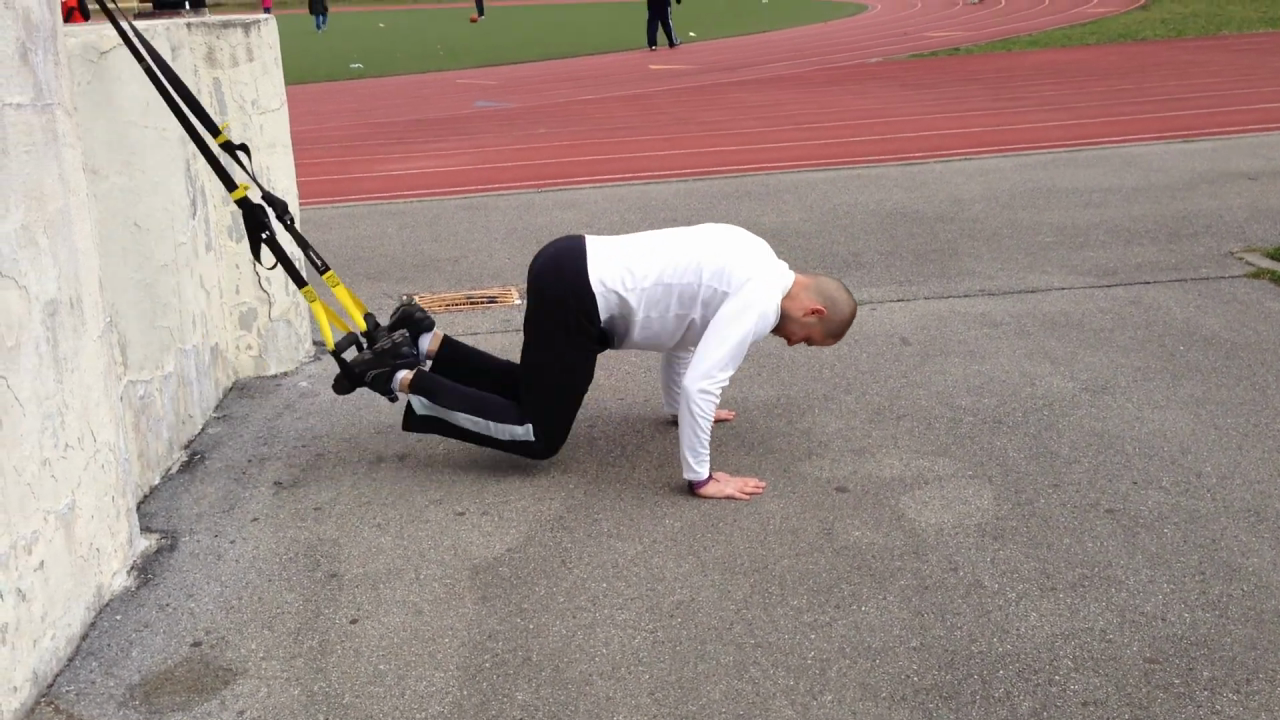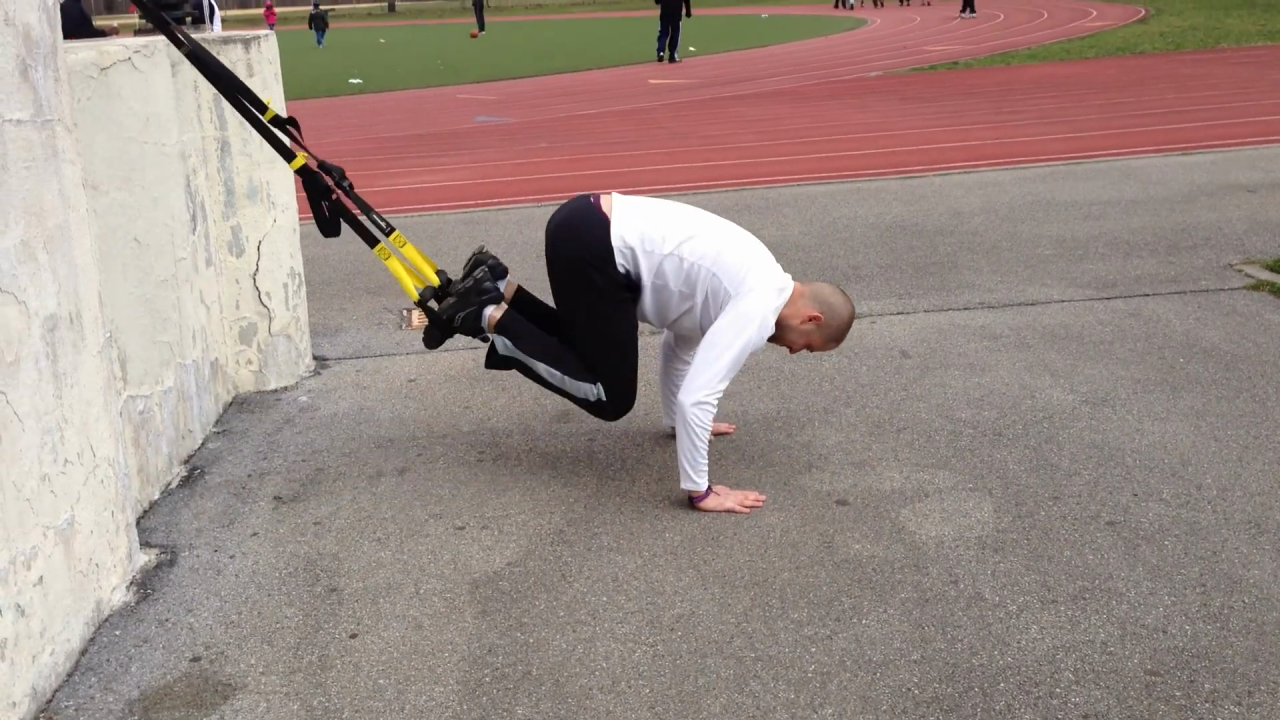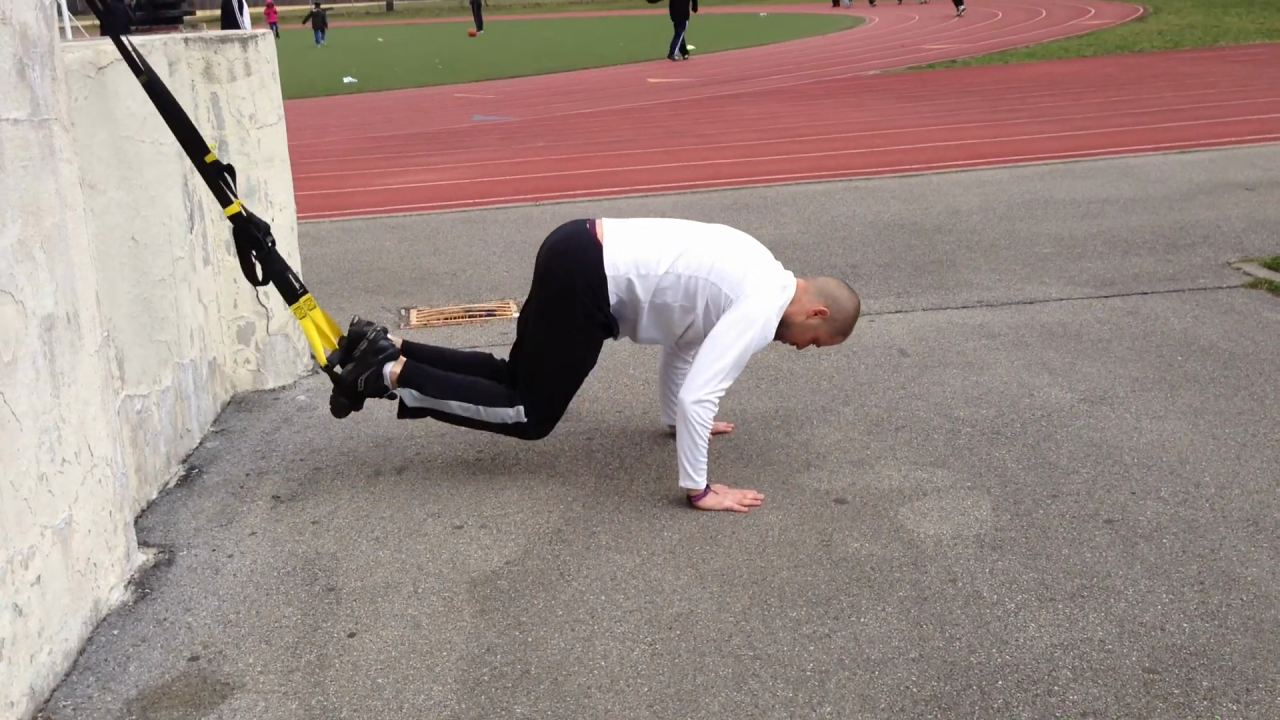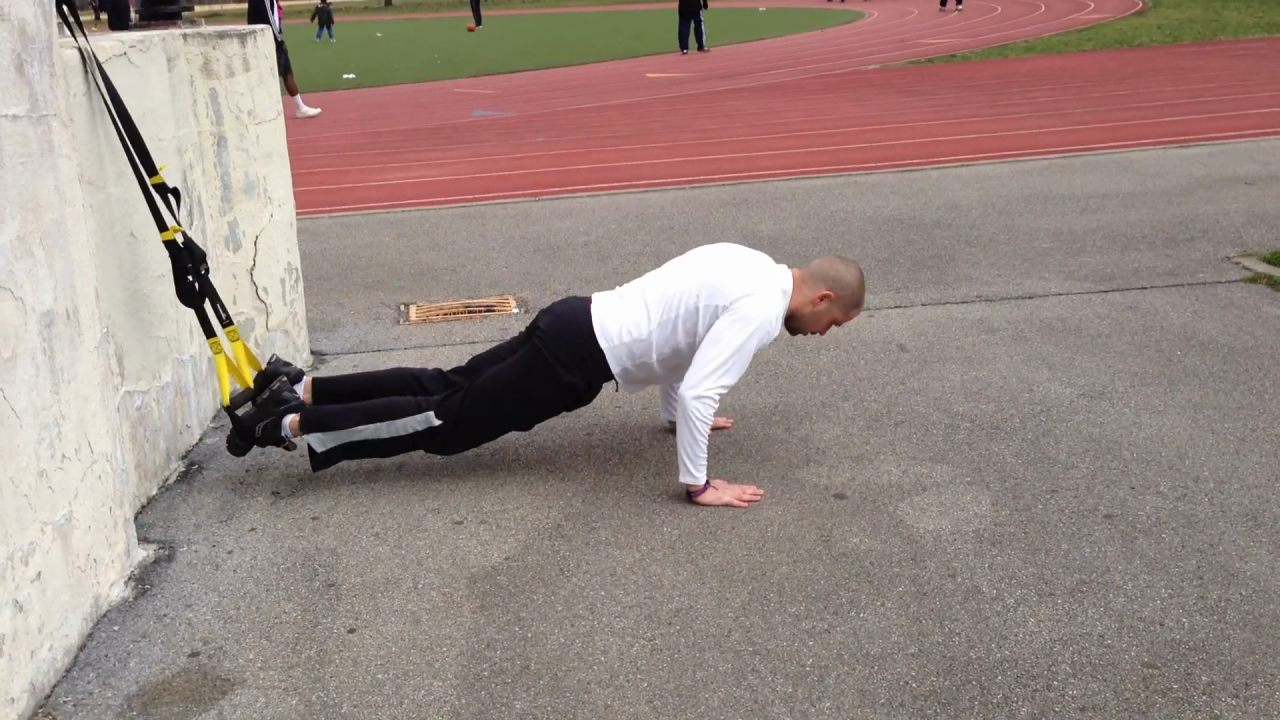
dt=0.4s
person 1, frame 1
left shoulder: (755, 266)
right shoulder: (763, 299)
left elbow: (683, 319)
right elbow: (700, 382)
left wrist: (678, 408)
right wrist: (700, 477)
left hip: (571, 264)
right hip: (576, 292)
left knee: (528, 395)
right knee: (536, 434)
left ankle: (426, 345)
right ankle: (405, 379)
person 1, frame 2
left shoulder: (754, 281)
right shoulder: (761, 307)
left elbow: (681, 334)
right elbow: (695, 395)
left wrist: (677, 420)
right wrist: (699, 491)
left hip: (587, 222)
right hip: (594, 242)
left knee: (590, 355)
right knee: (610, 397)
left ankle: (497, 292)
right ankle: (492, 319)
person 1, frame 3
left shoulder: (754, 277)
right shoulder: (761, 309)
left elbow: (683, 333)
right elbow: (697, 394)
left wrist: (677, 420)
right wrist: (698, 488)
left hip: (579, 247)
right hip: (585, 275)
left knee: (520, 382)
right knee: (531, 414)
left ankle: (391, 351)
right ankle: (395, 375)
person 1, frame 4
left shoulder: (749, 267)
right shoulder: (765, 307)
right elbow: (700, 391)
left wrist: (677, 415)
right wrist: (699, 484)
left hip: (576, 322)
right hip: (580, 356)
left knee: (445, 389)
right knee: (450, 422)
left ankle: (301, 389)
right ankle: (294, 424)
